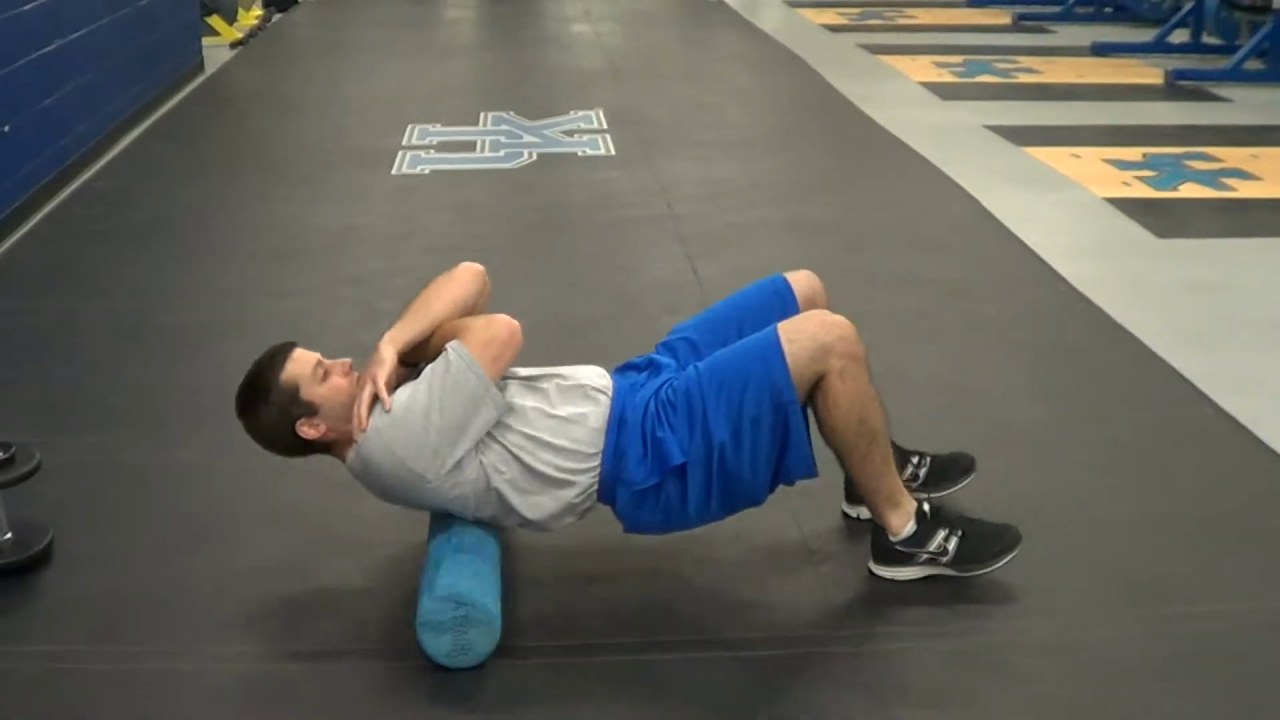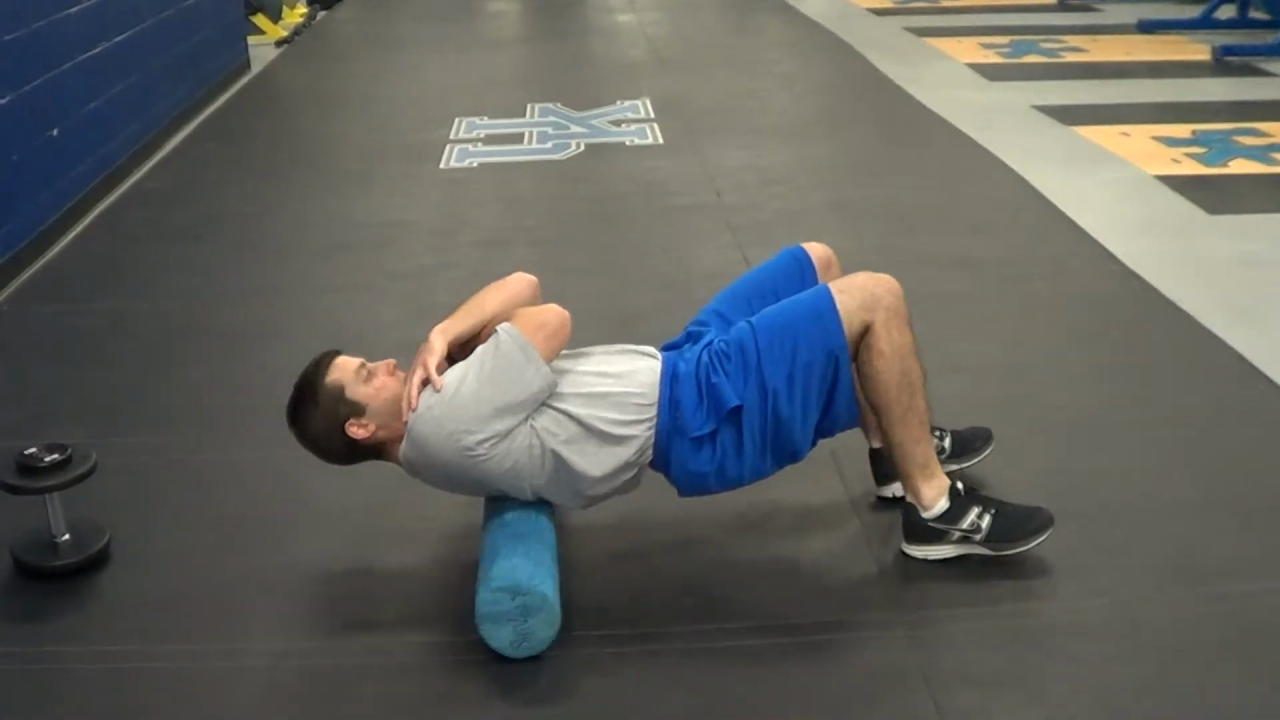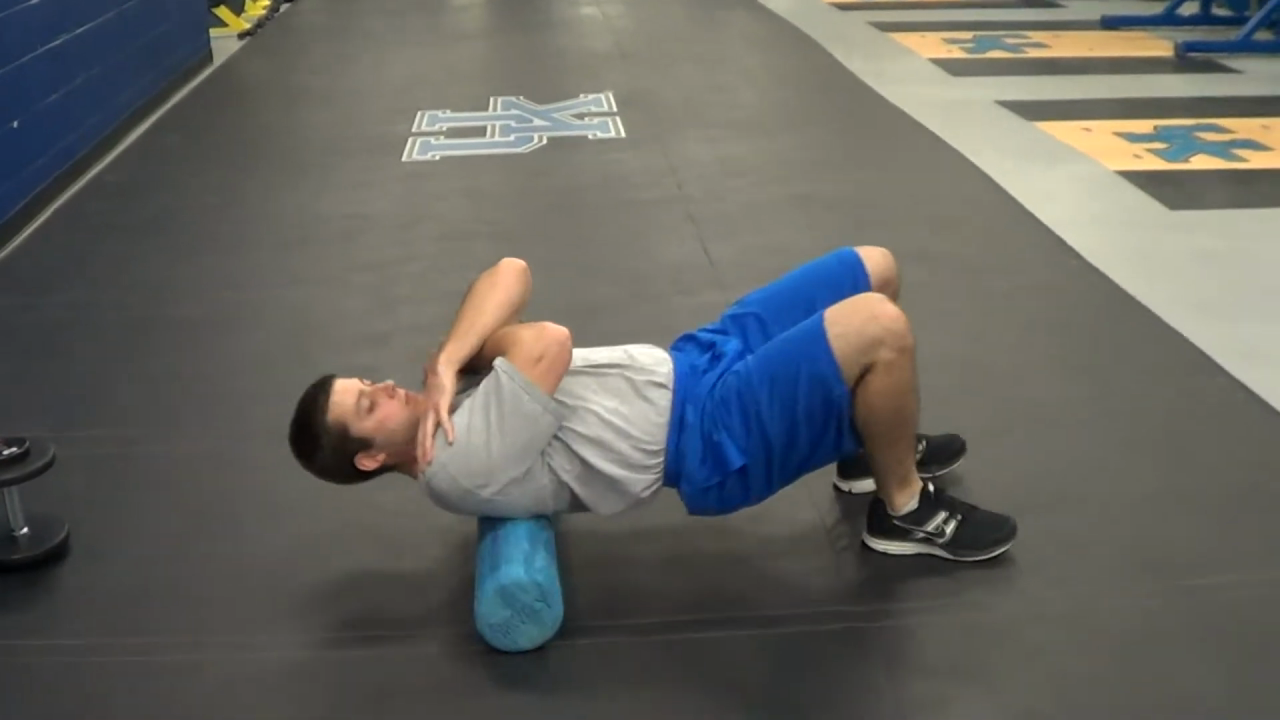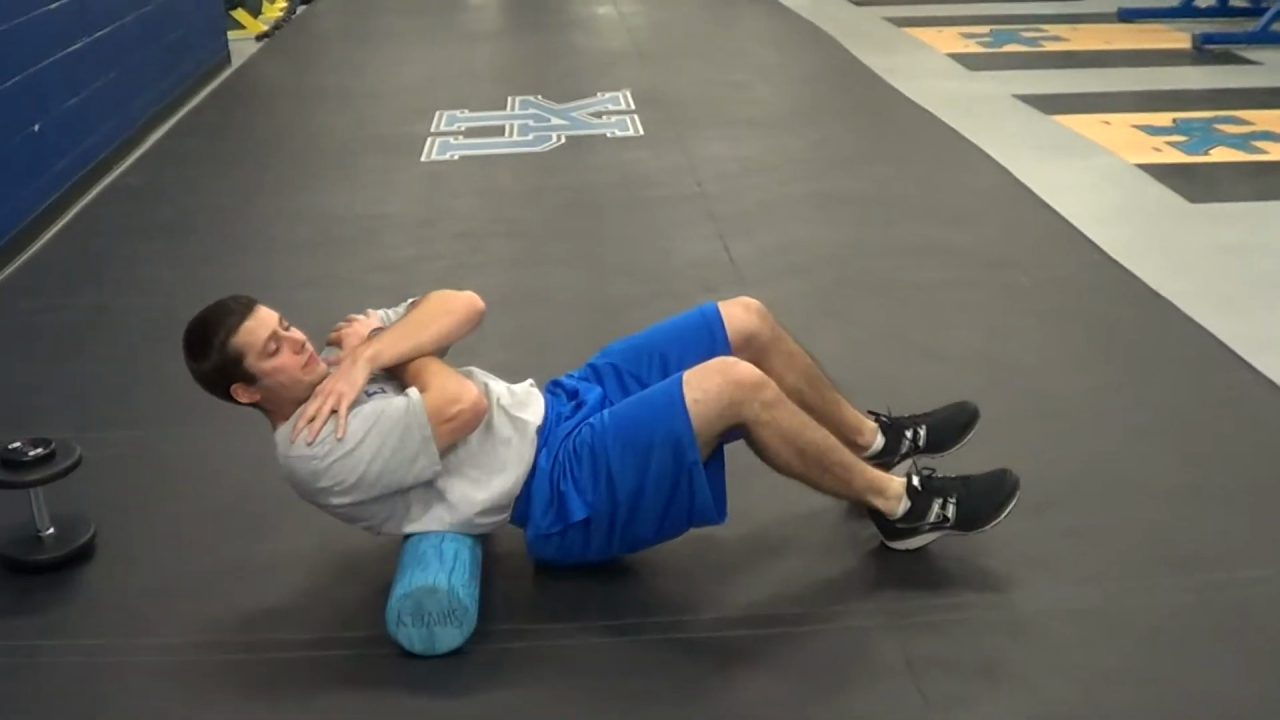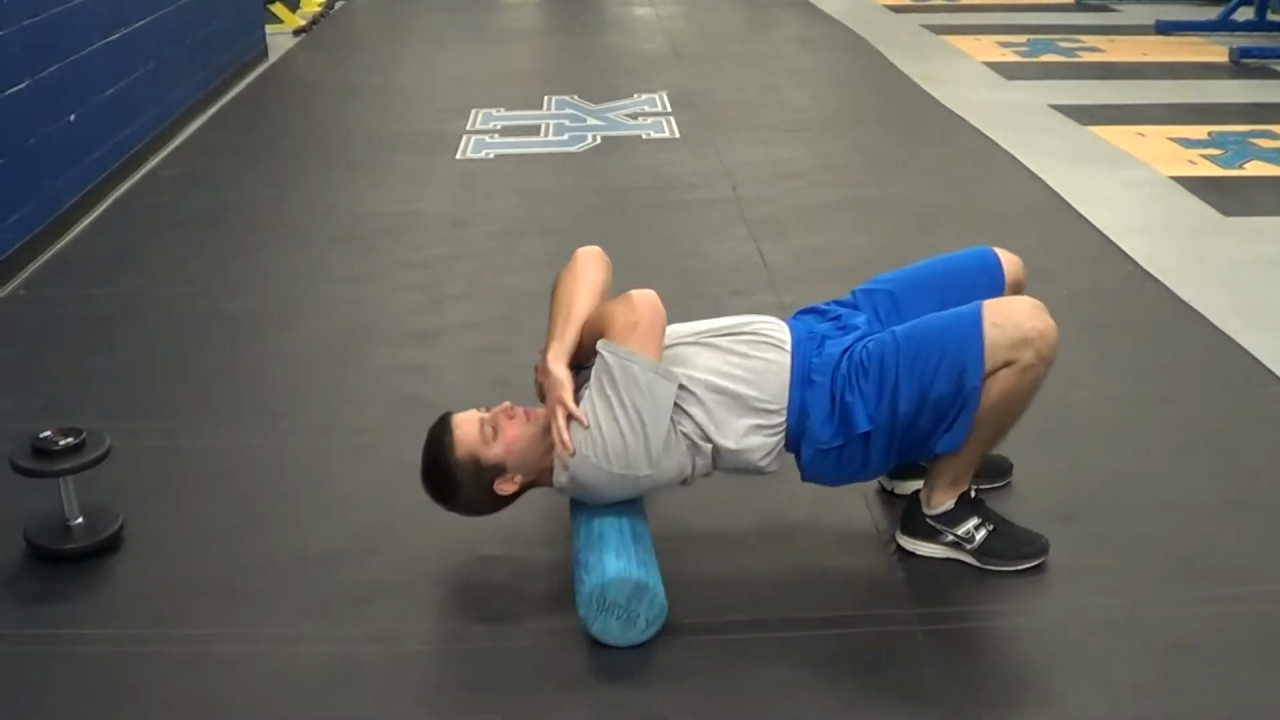
dt=1s
person 1, frame 1
left shoulder: (391, 405)
right shoulder: (397, 447)
left elbow: (472, 274)
right elbow: (501, 334)
left wrist: (395, 340)
right wrist: (411, 342)
left hip: (631, 393)
right hip: (646, 456)
left knee: (804, 291)
right knee: (828, 338)
left ankle: (877, 468)
right ankle: (904, 531)
person 1, frame 2
left shoulder: (434, 406)
right shoulder: (447, 427)
left elbow: (523, 284)
right elbow: (552, 322)
left wrist: (445, 334)
right wrist: (458, 340)
left hip: (671, 372)
right hip: (697, 417)
left knee: (817, 261)
right knee: (874, 298)
left ankle: (895, 448)
right ankle: (935, 508)
person 1, frame 3
left shoulder: (450, 406)
right shoulder: (463, 470)
left elbow: (512, 270)
right elbow: (548, 345)
left wrist: (450, 359)
right wrist: (478, 347)
left hip: (688, 365)
right hip: (708, 436)
left knee: (875, 270)
right knee: (878, 325)
left ankle: (869, 450)
right ankle: (904, 511)
person 1, frame 4
left shoulder: (339, 364)
right shoulder: (316, 457)
left elbow: (465, 304)
right elbow: (462, 408)
left wrist: (367, 355)
right wrist: (393, 349)
left hip: (559, 407)
right hip: (565, 490)
left knee: (745, 321)
right knee: (739, 384)
left ankle: (873, 440)
right ankle: (900, 503)
person 1, frame 5
left shoulder: (562, 410)
right shoulder: (597, 461)
left elbow: (589, 259)
right elbow: (645, 311)
left wrist: (559, 355)
right wrist: (575, 345)
right hip: (829, 398)
left knee: (1003, 272)
right knee: (1029, 331)
left ankle: (924, 457)
right ankle: (942, 510)
